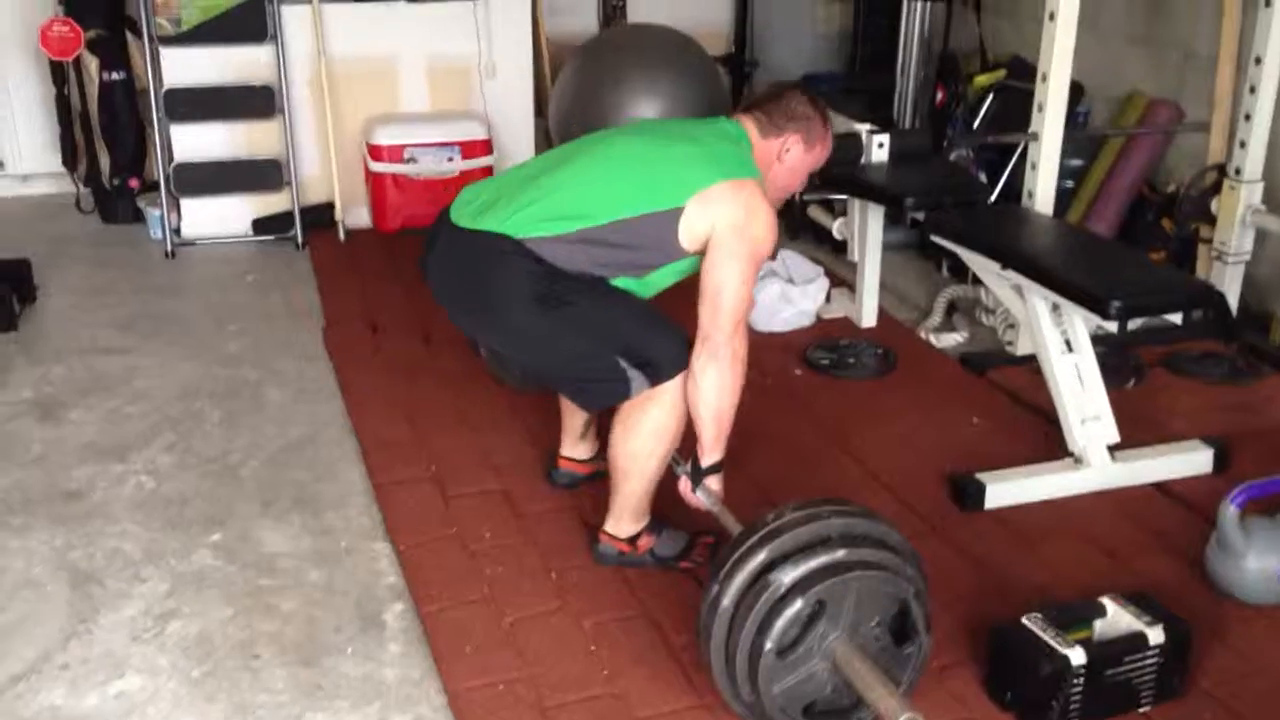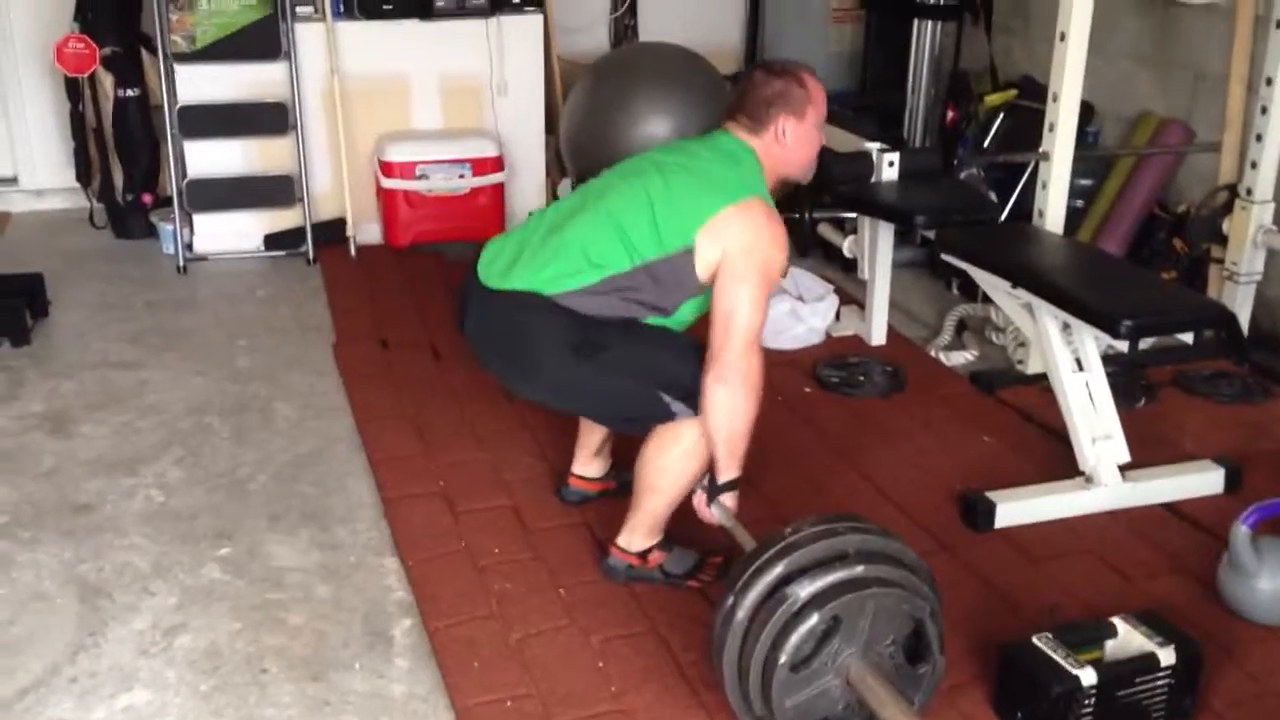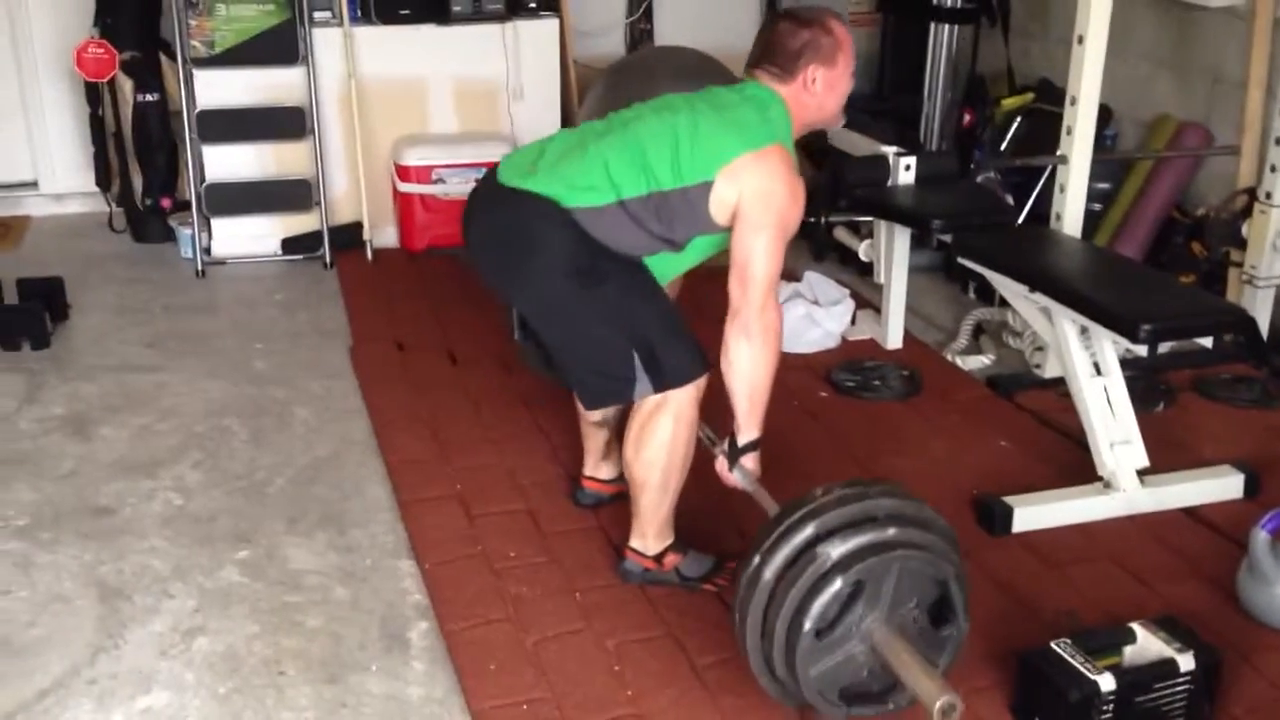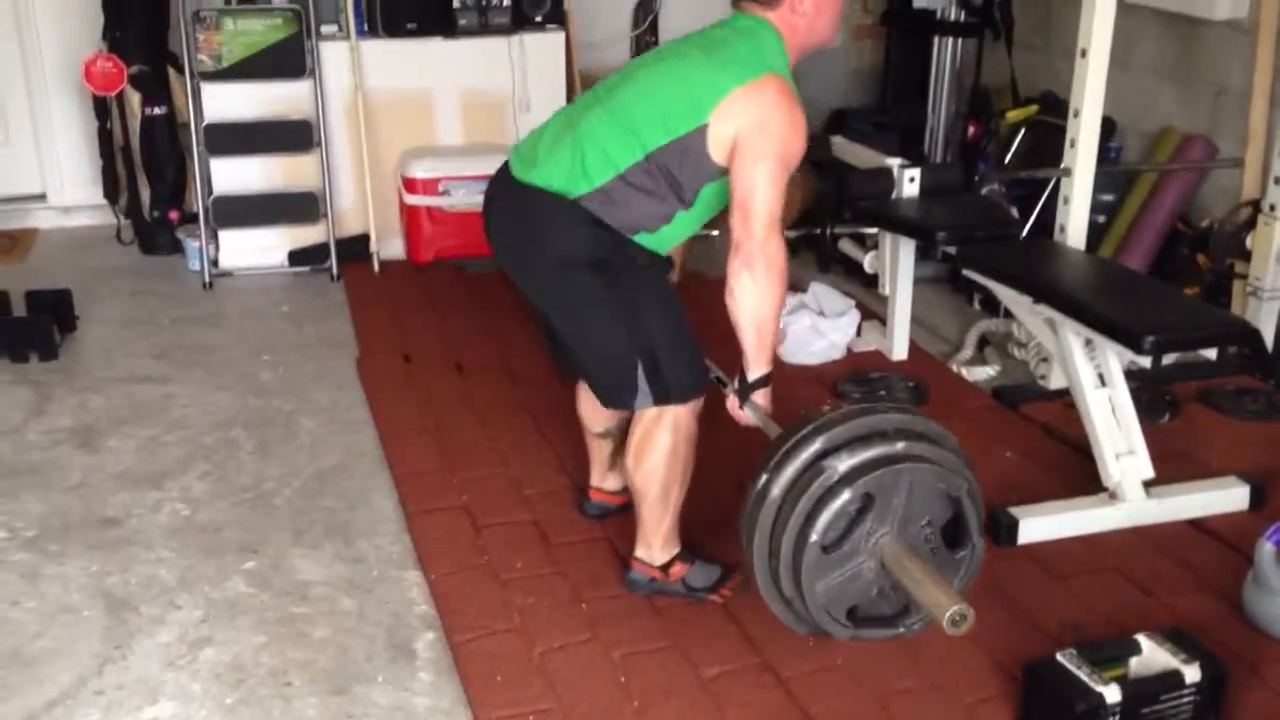
dt=0.5s
person 1, frame 1
left shoulder: (689, 137)
right shoulder: (745, 205)
right elbow: (719, 343)
right wrist: (710, 463)
left hip: (461, 237)
right hip: (496, 272)
left knee: (597, 330)
right knee: (666, 371)
left ankle: (576, 456)
right ankle: (626, 534)
person 1, frame 2
left shoulder: (695, 157)
right shoulder: (754, 226)
right elbow: (732, 365)
right wrist: (725, 480)
left hip: (493, 288)
right hip: (527, 326)
left knee: (636, 356)
right knee: (701, 396)
left ankle: (589, 473)
right ankle: (637, 549)
person 1, frame 3
left shoulder: (723, 109)
right shoulder: (772, 172)
right elbow: (751, 317)
left wrist: (648, 321)
right wrist: (745, 443)
left hip: (503, 203)
right hip: (542, 231)
left knee: (607, 344)
right knee: (672, 380)
left ankle: (600, 474)
right ankle: (652, 552)
person 1, frame 4
right shoulder: (771, 103)
right elbow: (756, 249)
left wrist: (653, 287)
right wrist: (757, 376)
left hip: (522, 197)
right hip: (560, 227)
left knee: (608, 349)
right knee: (670, 390)
left ankle: (605, 484)
right ankle: (658, 560)
